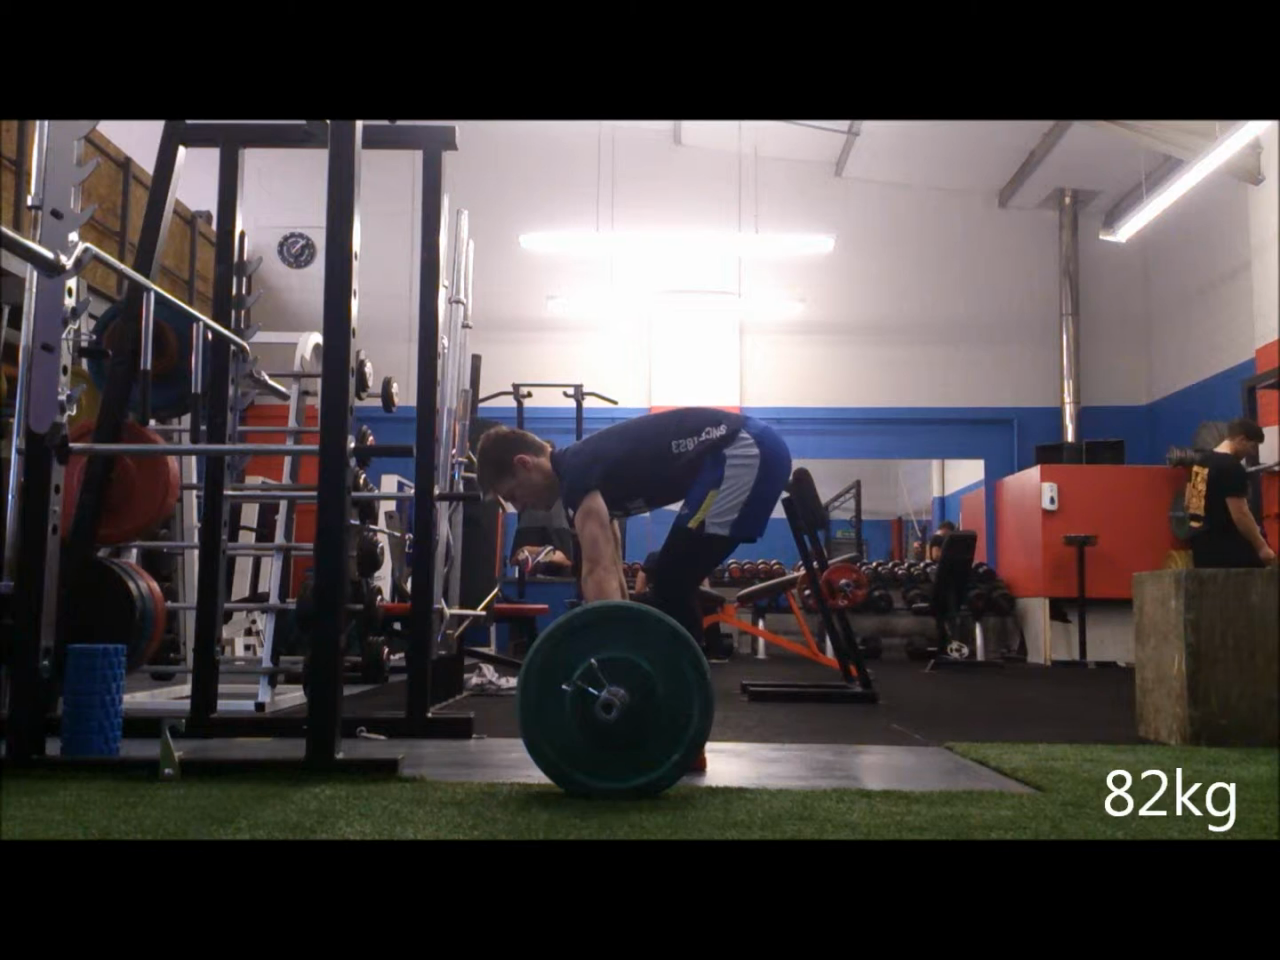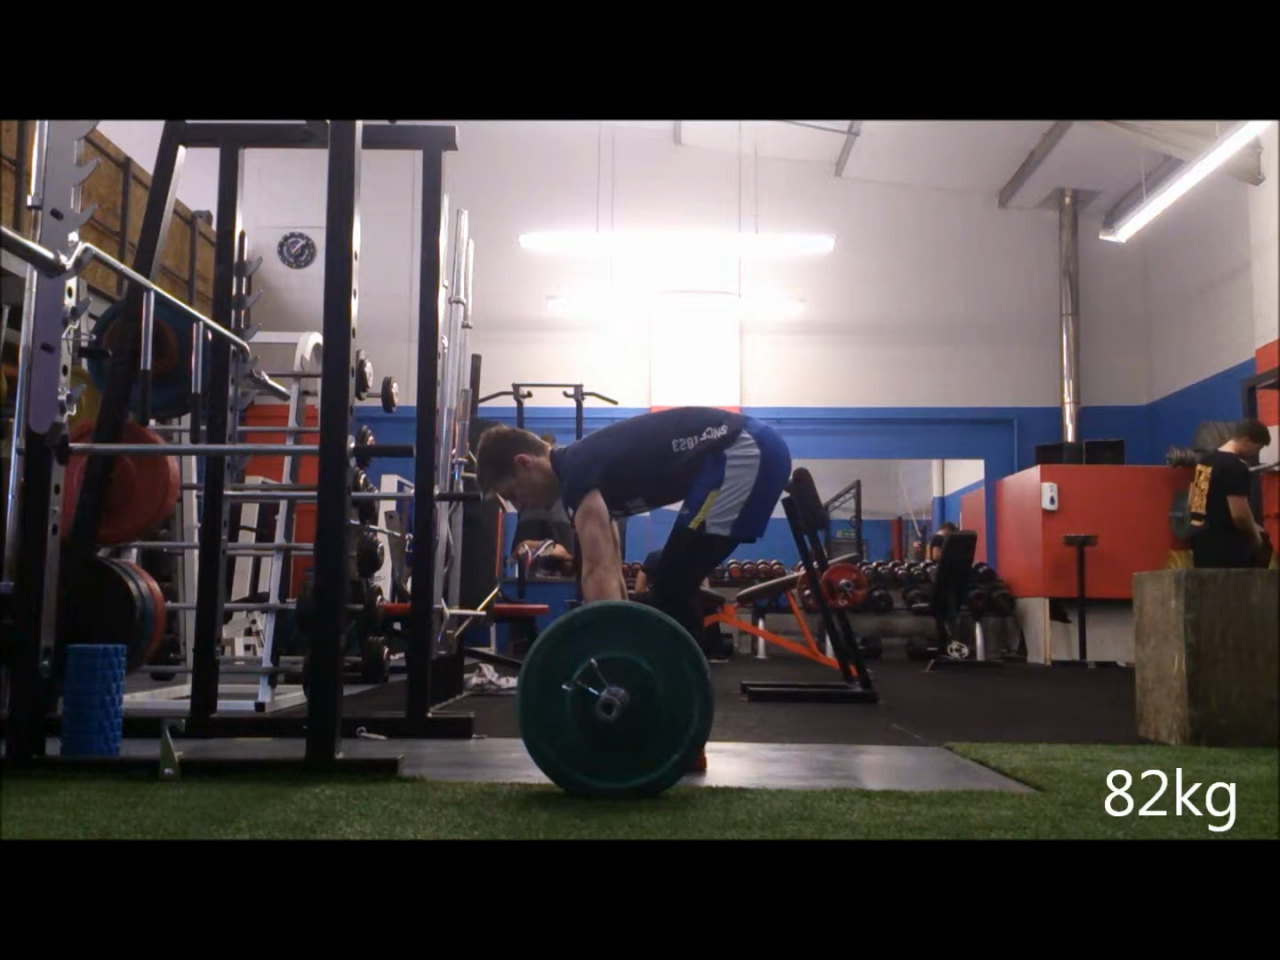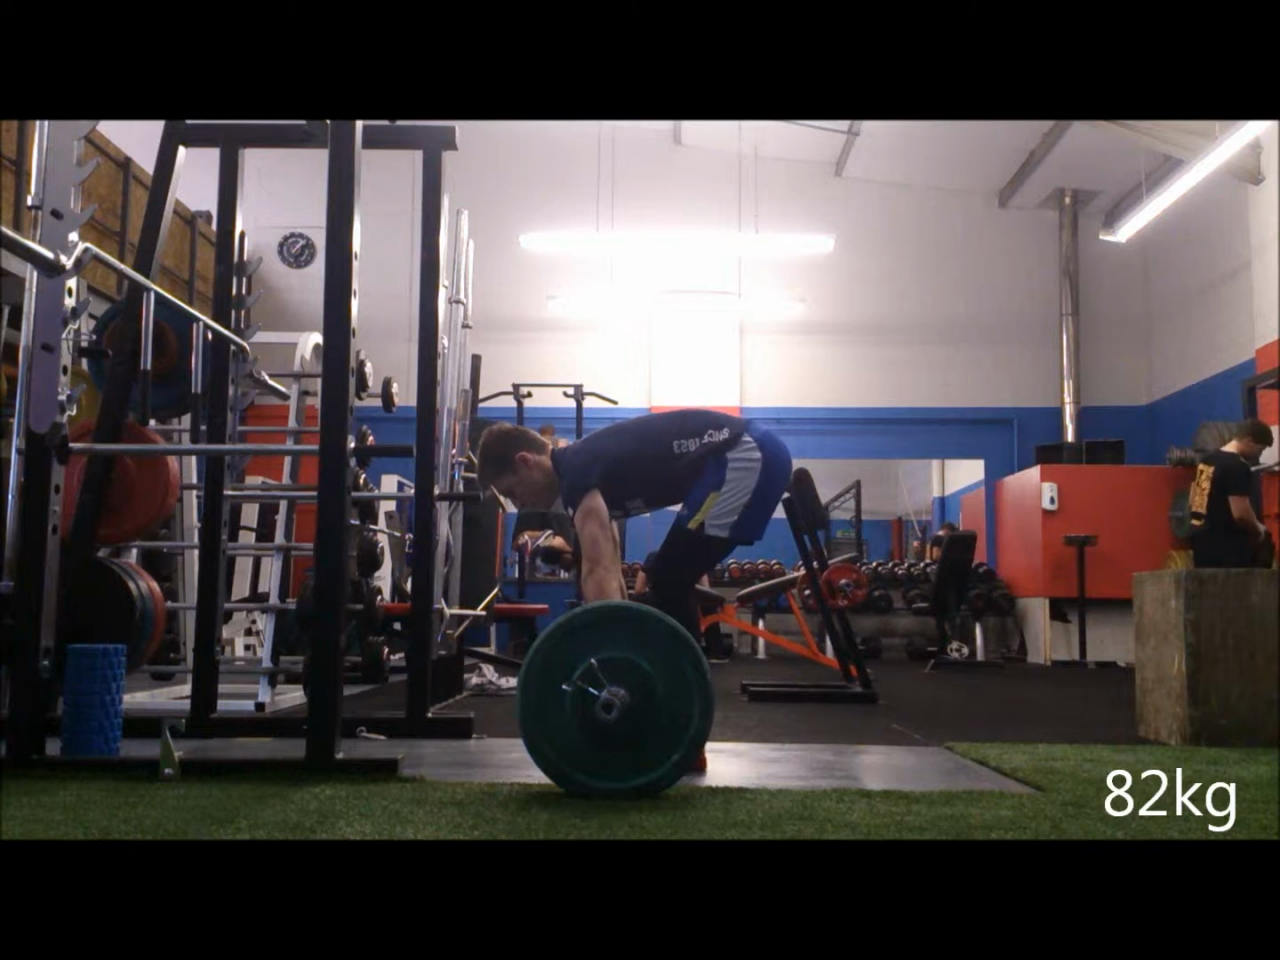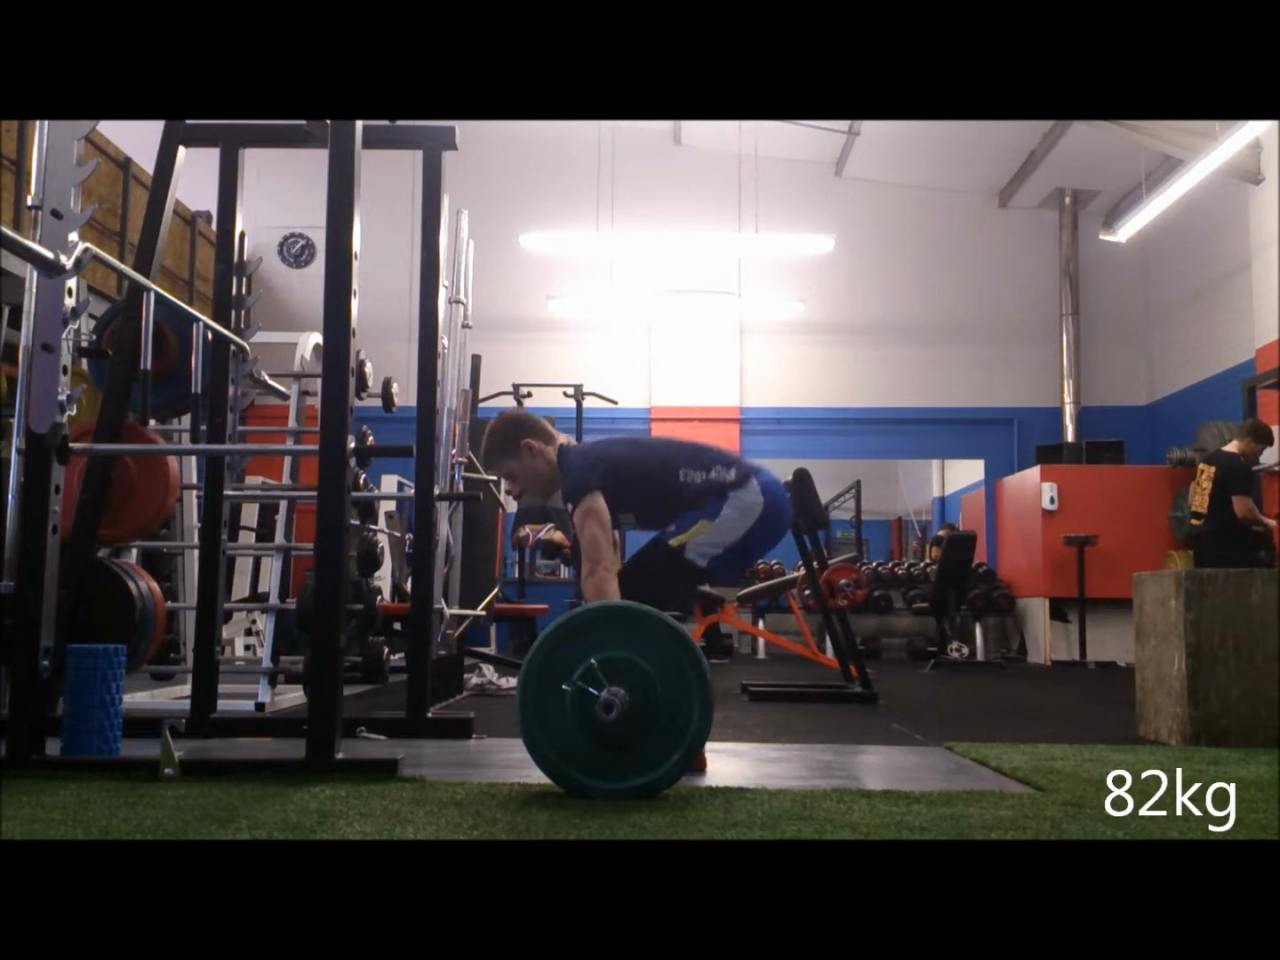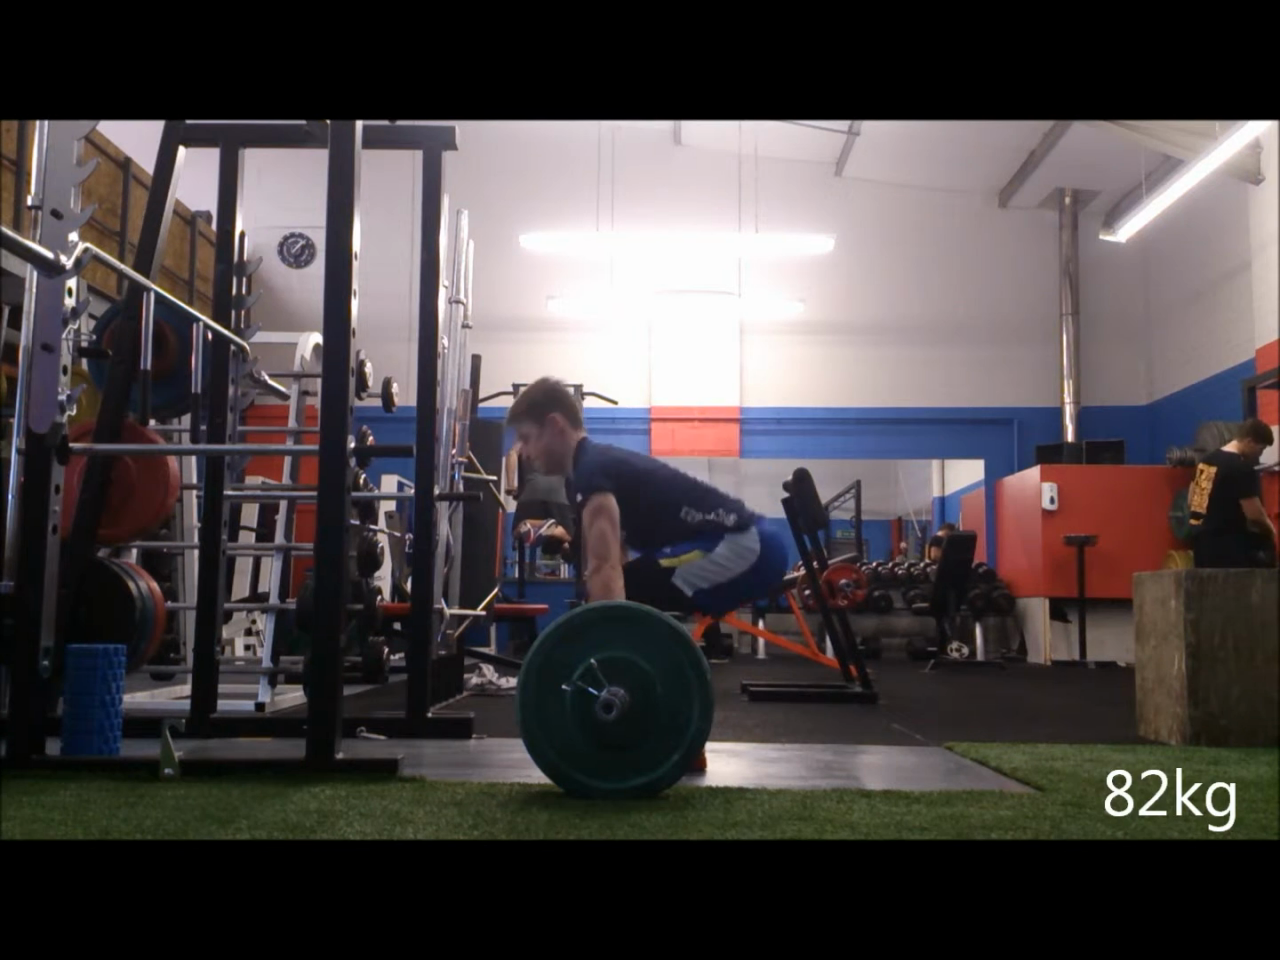
dt=0.2s
person 1, frame 1
left shoulder: (575, 471)
right shoulder: (584, 474)
left elbow: (602, 569)
right elbow: (609, 565)
left hip: (743, 453)
right hip: (749, 449)
left knee: (672, 585)
right knee: (668, 579)
person 1, frame 2
left shoulder: (576, 472)
right shoulder: (583, 465)
left elbow: (598, 572)
right elbow: (609, 570)
left hip: (744, 452)
right hip: (751, 451)
left knee: (673, 583)
right knee: (673, 583)
person 1, frame 3
left shoulder: (577, 471)
right shoulder: (584, 466)
left elbow: (599, 571)
right elbow: (609, 570)
left hip: (745, 457)
right hip: (753, 455)
left knee: (669, 583)
right knee: (668, 582)
person 1, frame 4
left shoulder: (580, 472)
right shoulder: (588, 467)
left elbow: (598, 572)
right elbow: (606, 569)
left hip: (747, 498)
right hip: (754, 496)
left knee: (637, 591)
right knee: (642, 591)
person 1, frame 5
left shoulder: (592, 471)
right shoulder: (601, 464)
left elbow: (604, 570)
right elbow: (610, 567)
left hip: (745, 547)
right hip: (749, 547)
left knee: (621, 604)
right knee: (629, 603)
